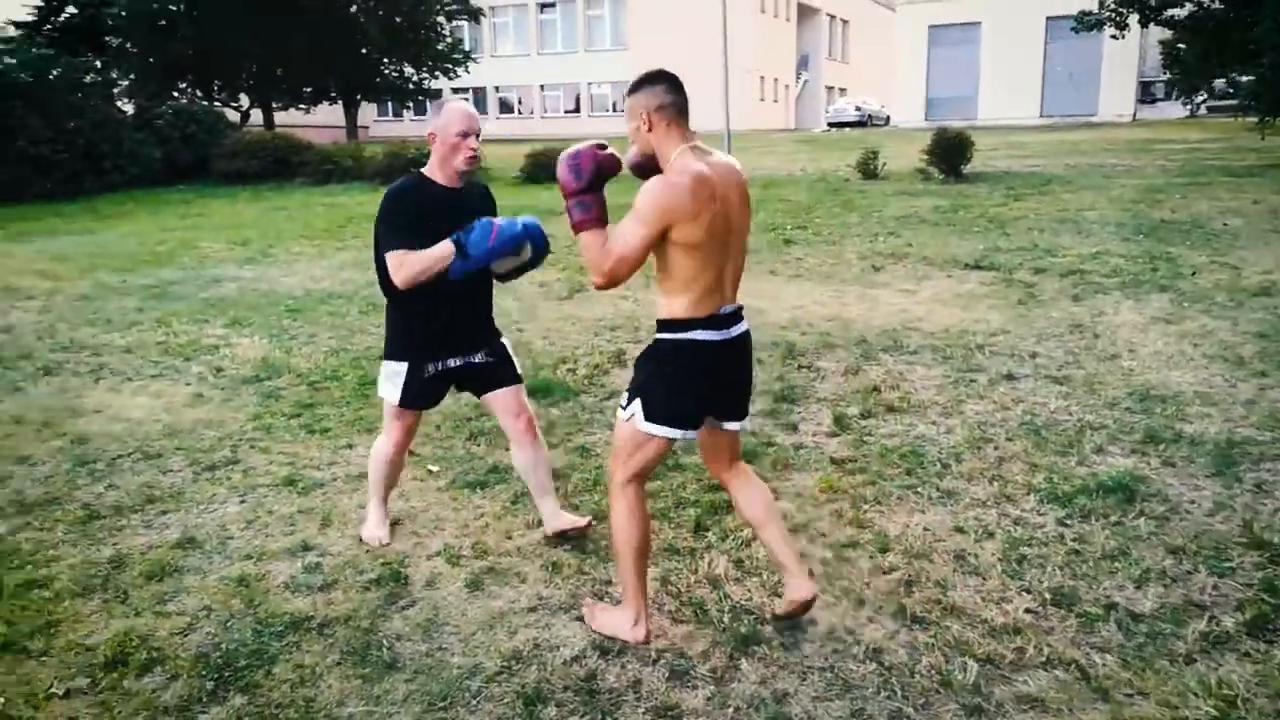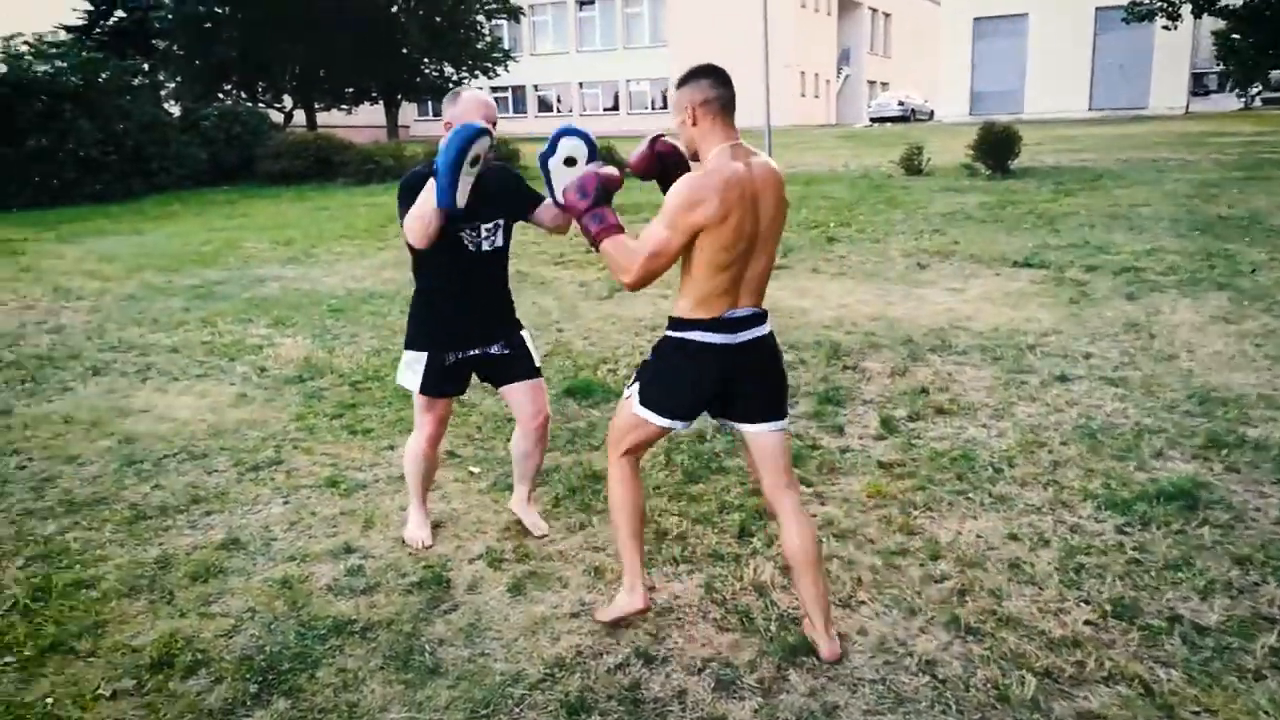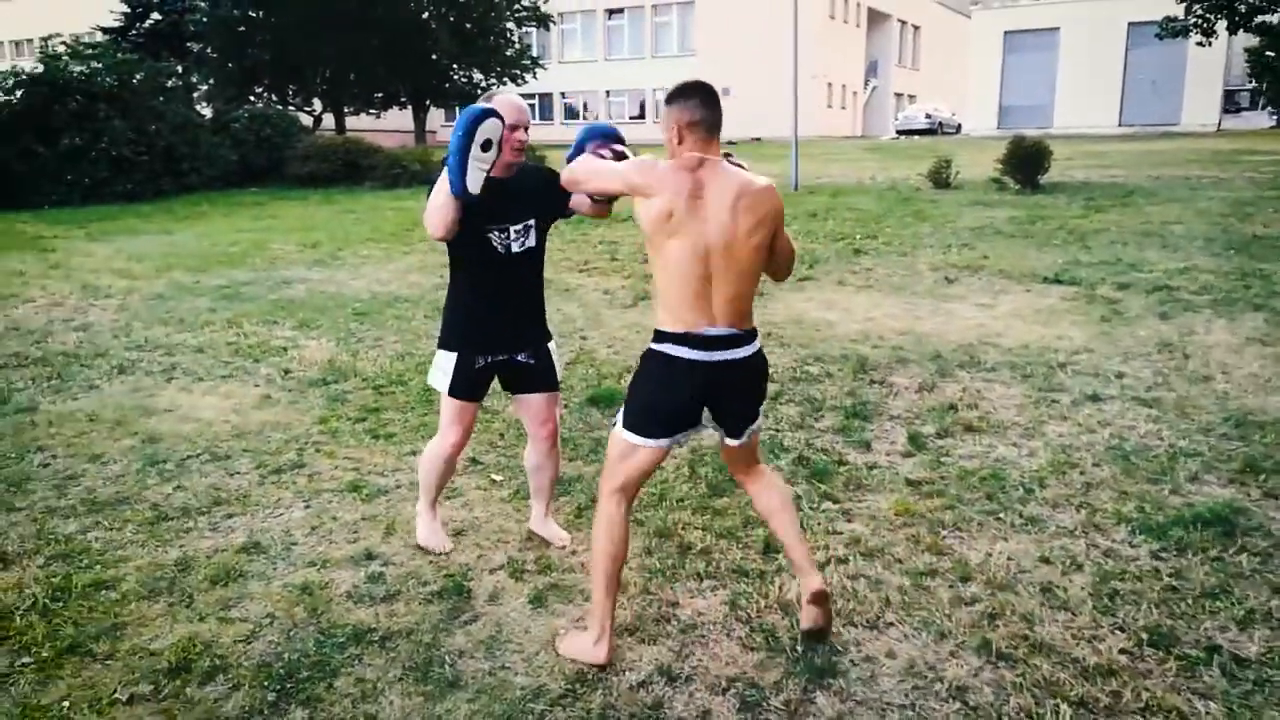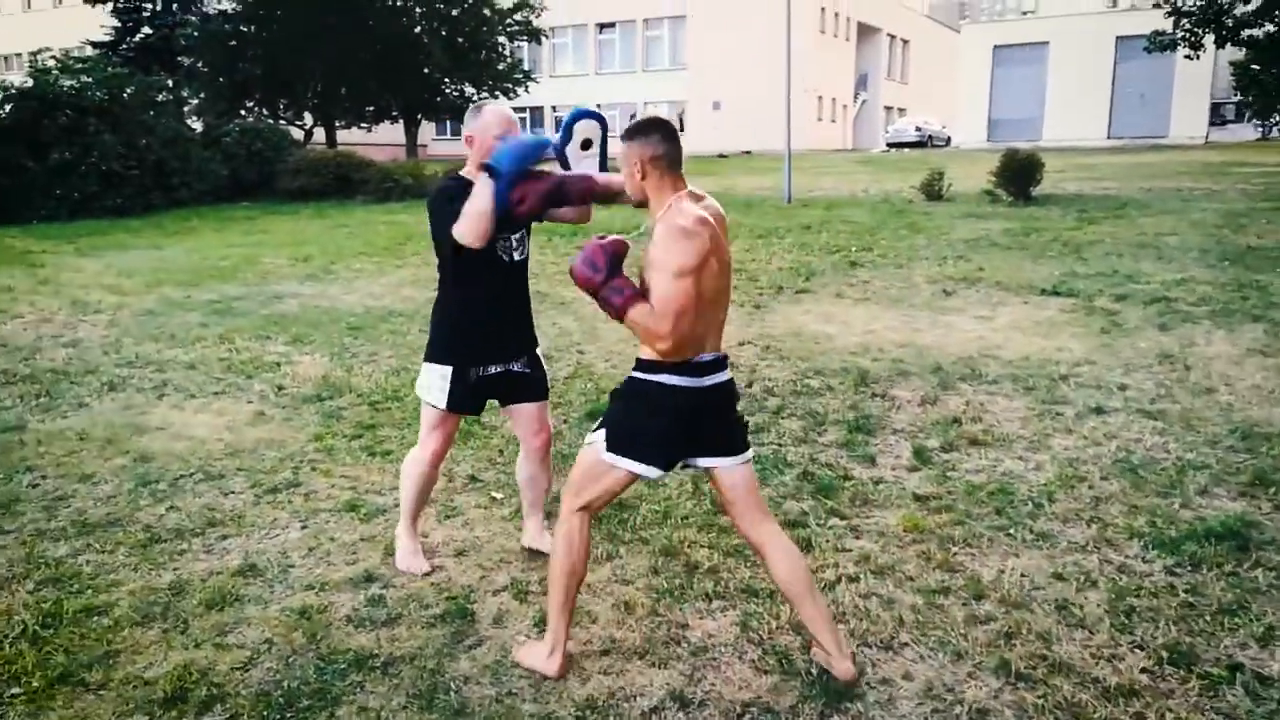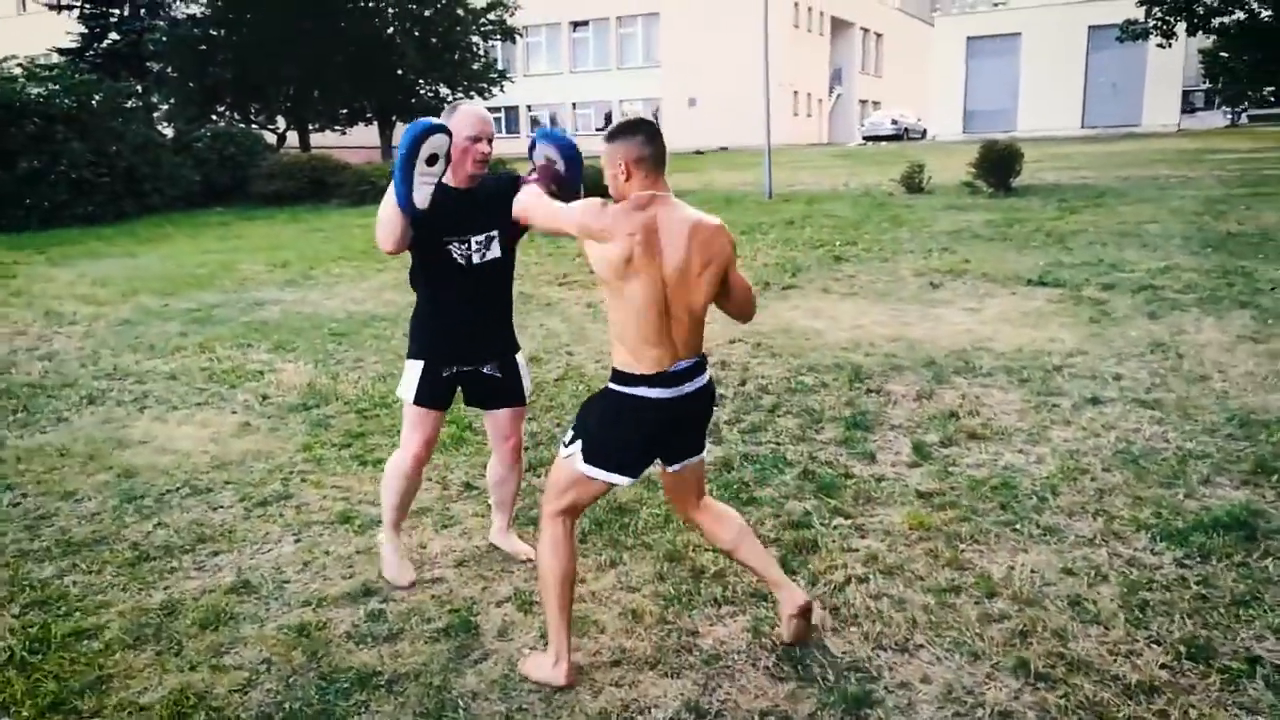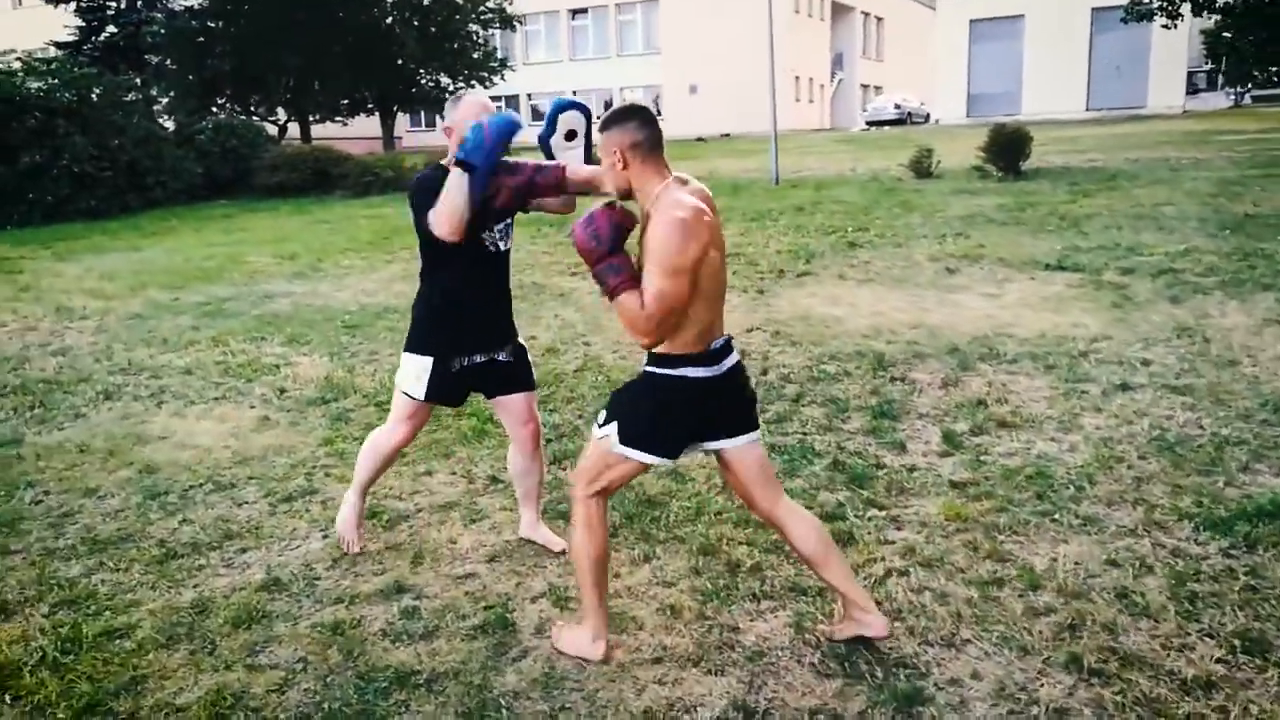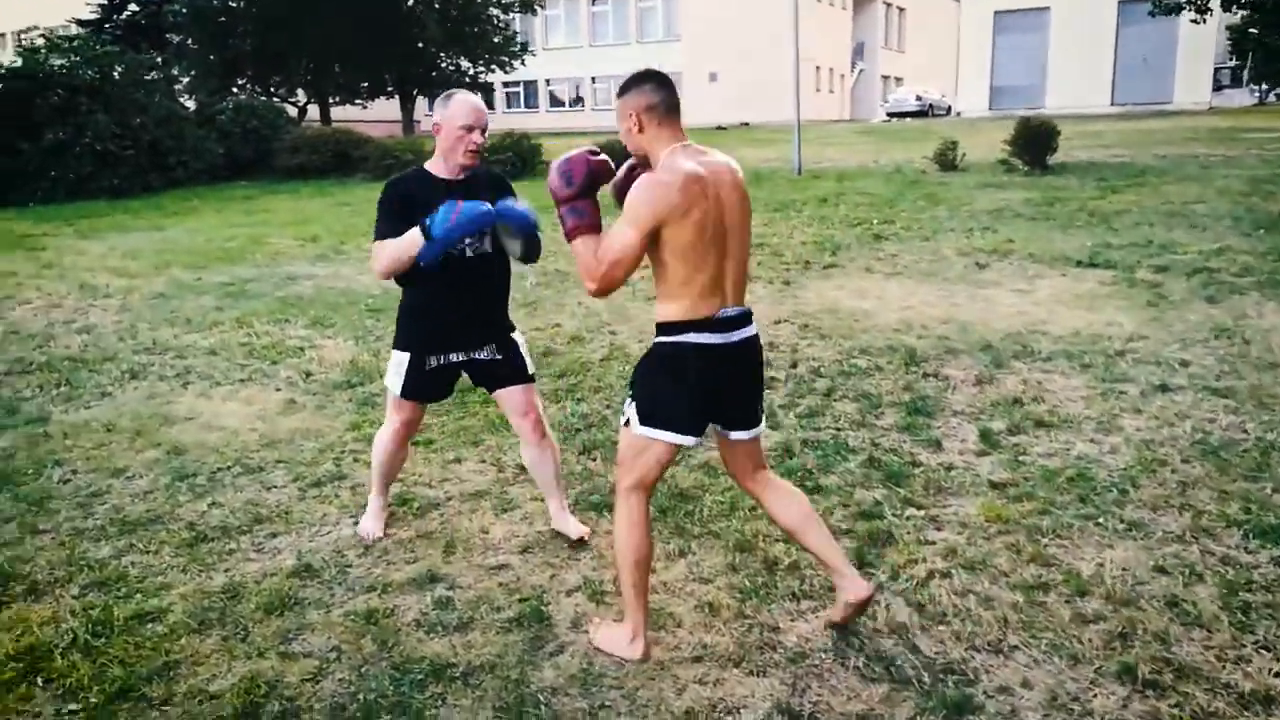
dt=0.2s
person 1, frame 1
left shoulder: (669, 189)
right shoulder: (730, 170)
left elbow: (603, 273)
left wrist: (582, 195)
left hip: (684, 350)
right hip: (731, 341)
left knee: (624, 476)
right knee: (727, 466)
left ankle: (632, 616)
right ankle: (796, 578)
person 1, frame 2
left shoulder: (699, 186)
right shoulder: (770, 174)
left elbow: (634, 272)
left wrist: (592, 211)
left hip: (694, 349)
right hip: (754, 344)
left knee: (621, 449)
right knee: (782, 492)
left ankle: (633, 586)
right ankle: (823, 631)
person 1, frame 3
left shoulder: (655, 177)
right shoulder: (763, 192)
left elbow: (574, 176)
right elbow: (782, 268)
left wrist: (603, 154)
left hip: (675, 362)
right hip: (740, 360)
left knee: (615, 491)
right knee: (748, 468)
left ankle: (595, 636)
right ankle: (807, 577)
person 1, frame 4
left shoulder: (676, 232)
right shoulder: (705, 207)
left elbow: (666, 337)
left wrist: (610, 287)
left hip: (659, 392)
right hip: (714, 387)
left knee: (575, 506)
right knee: (756, 521)
left ankle: (552, 647)
right ankle: (834, 649)
person 1, frame 5
left shoulder: (615, 220)
right shoulder: (713, 231)
left elbow: (526, 208)
right elbow: (744, 310)
left wrist: (536, 180)
left hip: (633, 403)
right hip: (692, 389)
left knee: (556, 511)
right knee: (693, 505)
left ankle: (556, 657)
right ankle: (787, 593)
person 1, frame 6
left shoulder: (671, 225)
right shoulder: (687, 189)
left elbow: (647, 330)
left wrist: (605, 258)
left hip: (670, 386)
right hip: (721, 374)
left knee: (586, 490)
right knee: (769, 500)
left ankle: (593, 632)
right ankle: (863, 610)
person 1, frame 7
left shoulder: (658, 185)
right shoulder: (726, 167)
left elbow: (598, 279)
left wrist: (575, 202)
left hip: (683, 356)
right hip: (740, 342)
left knee: (631, 488)
right knee: (755, 475)
left ankle: (631, 633)
right ankle: (847, 579)
person 2, frame 1
left shoulder: (479, 196)
right shoulder: (403, 198)
left elbow: (498, 257)
right elbow: (401, 274)
left wrist: (518, 247)
right wrist: (459, 247)
left hip: (479, 337)
right hip: (418, 343)
left knee: (521, 422)
right knee: (398, 435)
left ankle: (552, 512)
right ankle: (376, 509)
person 2, frame 2
left shoulder: (503, 179)
right shoulder: (420, 181)
left elbow: (556, 221)
right elbow: (420, 237)
right wrist: (448, 172)
left hip: (499, 326)
right hip: (438, 333)
left knee: (535, 417)
right knee: (429, 430)
left ankle: (522, 499)
right ankle: (417, 510)
person 2, frame 3
left shoulder: (537, 181)
right shoulder: (456, 183)
left elbow: (598, 207)
right elbow: (438, 229)
right wrist: (460, 161)
left hip: (528, 333)
right hip: (469, 336)
left knee: (545, 429)
right knee: (453, 436)
left ankle: (541, 515)
right ankle: (426, 511)
person 2, frame 4
right shoulder: (447, 194)
left elbow: (577, 213)
right elbow: (472, 236)
right wrist: (492, 175)
left hip: (516, 342)
right hip: (459, 346)
left knee: (538, 438)
right knee: (433, 446)
left ankle: (534, 529)
right ankle: (406, 532)
person 2, frame 5
left shoulder: (504, 189)
right shoulder: (423, 196)
right elbow: (390, 243)
right wrist: (406, 176)
left hip: (495, 344)
right hip: (437, 346)
left knee: (509, 443)
right knee: (415, 448)
left ankle: (501, 529)
right ankle: (390, 537)
person 2, frame 6
left shoulder: (503, 175)
right shoulder: (433, 183)
left elbow: (564, 203)
right elbow: (449, 230)
left wrist: (564, 159)
right wrist: (466, 164)
left hip: (497, 333)
right hip: (439, 336)
left knee: (527, 429)
right knee: (400, 430)
left ankle: (531, 521)
right ankle: (354, 499)
person 2, frame 7
left shoulder: (493, 184)
right shoulder: (403, 190)
left elbow: (517, 240)
right elbow: (383, 264)
left wrist: (523, 230)
right wrist: (432, 232)
left hip: (491, 331)
right hip: (426, 334)
left knee: (530, 420)
right knee: (400, 425)
left ankle: (559, 510)
right ankle: (377, 502)
